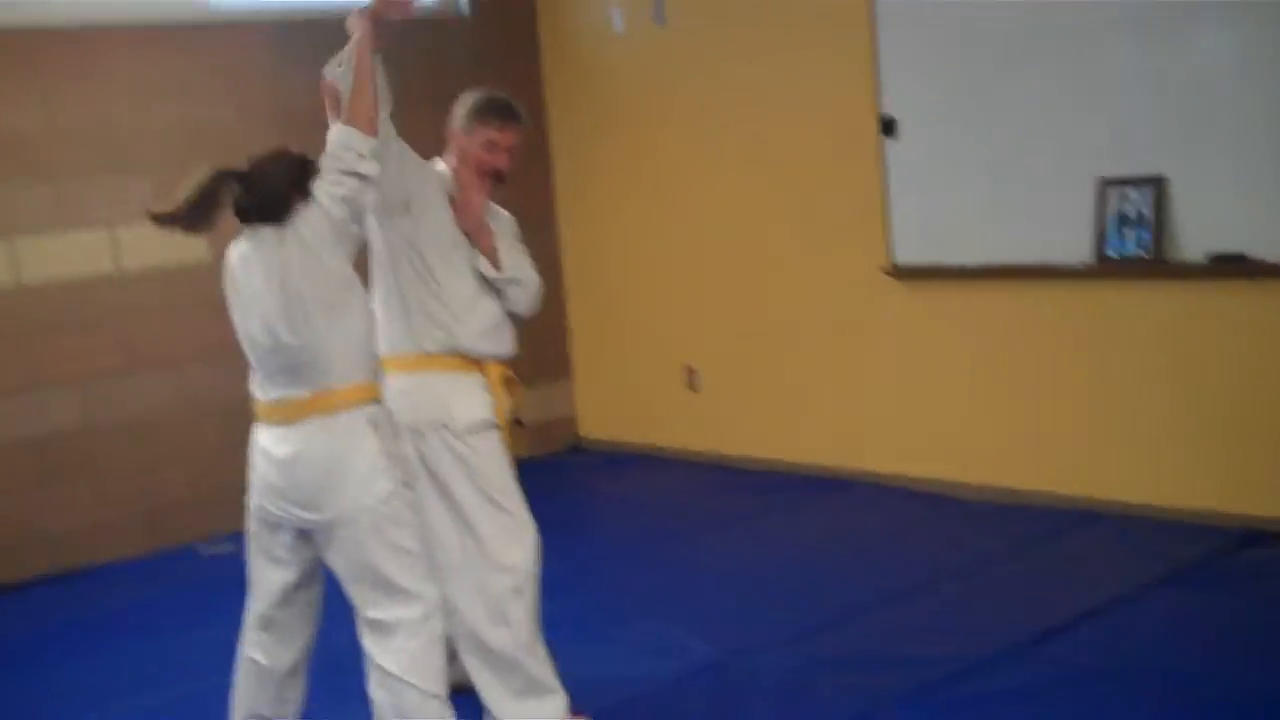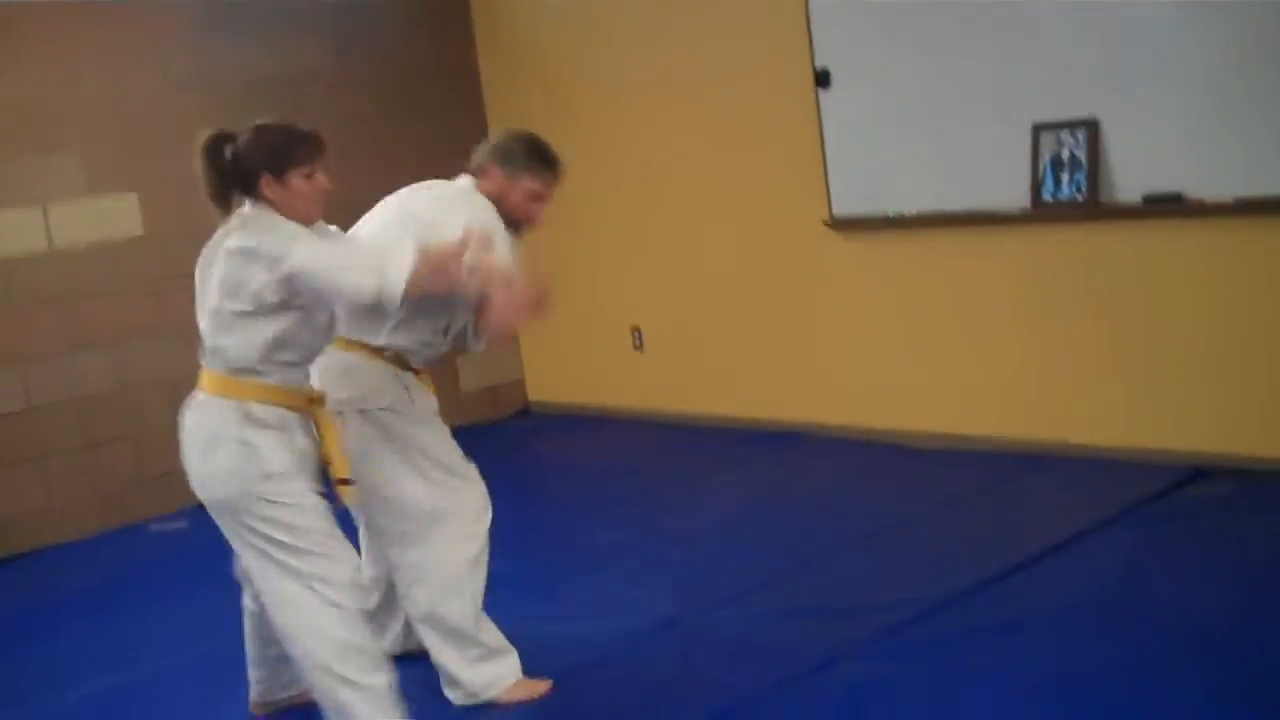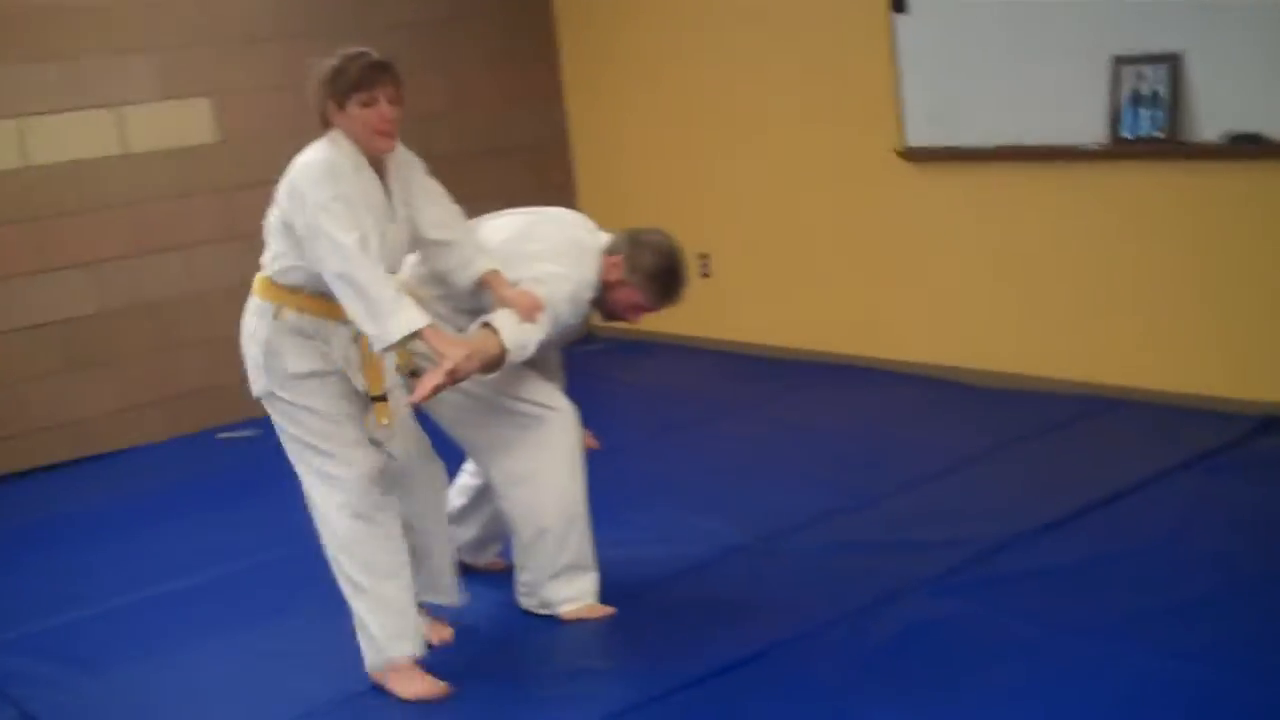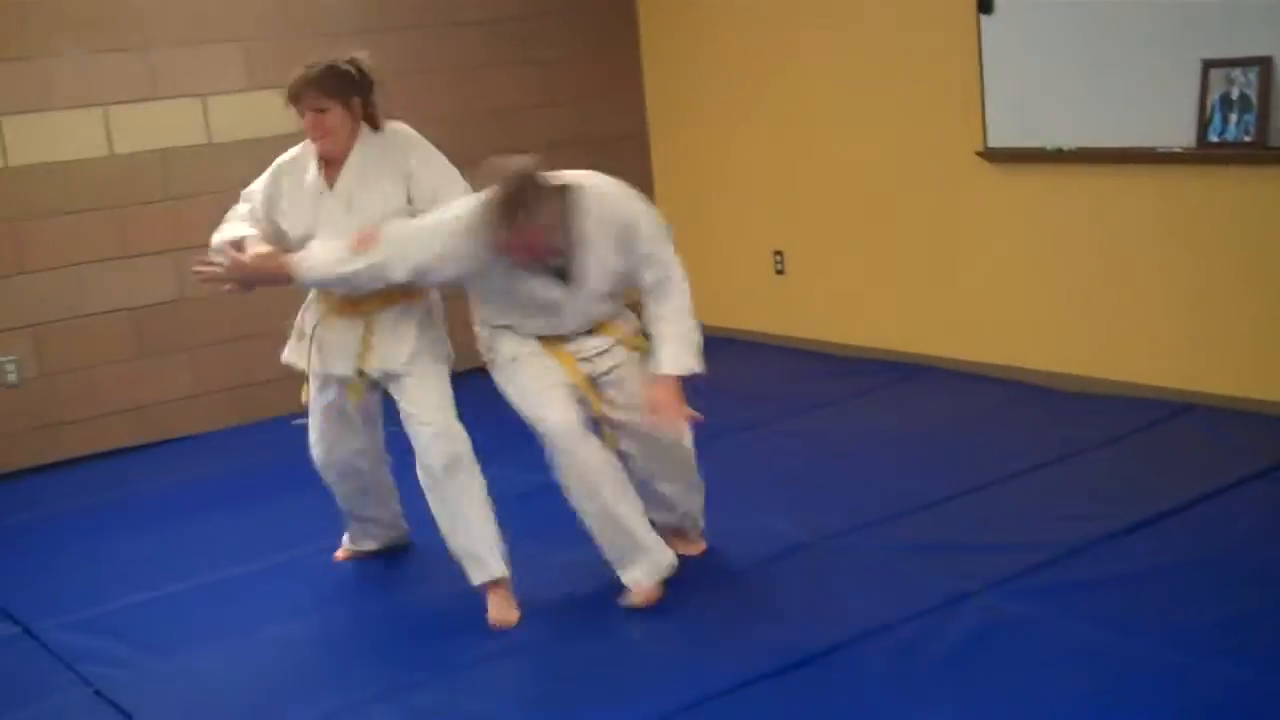
dt=0.5s
person 1, frame 1
left shoulder: (243, 259)
right shoulder: (312, 243)
right elbow: (354, 153)
right wrist: (362, 39)
left hip: (279, 455)
right hip: (344, 450)
left knee: (275, 619)
right knee: (403, 607)
person 1, frame 2
left shoulder: (253, 234)
right shoulder: (267, 243)
left elbow: (348, 257)
right elbow: (359, 268)
left wrist: (446, 256)
right wrist: (465, 273)
left hip: (227, 430)
right hip: (242, 436)
left knee: (273, 572)
right knee: (323, 580)
person 1, frame 3
left shoulder: (399, 162)
right shoulder: (321, 171)
left elbow: (445, 235)
right elbow: (354, 269)
left wrist: (502, 289)
right wrist: (434, 337)
left hip: (354, 337)
right hip: (293, 338)
left knee: (408, 465)
right knee: (353, 485)
left ankle: (416, 603)
right ankle: (390, 652)
person 1, frame 4
left shoulder: (399, 144)
right shoulder: (292, 168)
right elbow: (244, 219)
right wrist: (250, 247)
left hip: (403, 319)
right hip: (335, 322)
left knee: (438, 439)
right knee: (338, 450)
left ankle: (490, 576)
right ankle: (377, 529)
person 2, frame 1
left shoulder: (497, 221)
right shoulder: (409, 186)
left elbow: (525, 296)
right elbow: (353, 92)
left wrist: (478, 230)
left hip: (469, 397)
right hip: (431, 399)
left knee: (447, 543)
right knee: (498, 547)
person 2, frame 2
left shoulder: (431, 205)
right shoulder: (470, 214)
left elbow: (455, 318)
left wrist: (484, 314)
right wrist: (501, 307)
left hip: (344, 369)
right hip: (362, 378)
left knee: (396, 519)
right knee: (452, 508)
left ankle: (385, 632)
right ankle: (479, 675)
person 2, frame 3
left shoulder: (586, 244)
right shoulder: (567, 277)
left elbow: (538, 334)
right elbow: (519, 325)
left wrist: (550, 402)
left hip: (444, 317)
left knee: (517, 434)
right knee: (546, 430)
left ankle: (462, 541)
right ankle: (556, 589)
person 2, frame 4
left shoulder: (618, 209)
right shoulder: (470, 230)
left elbow: (666, 287)
right elbow: (368, 253)
left wrist: (667, 375)
right wrist: (255, 268)
left hip: (602, 332)
right hip: (520, 341)
left knee: (658, 431)
right knee: (564, 431)
left ankle: (675, 522)
right ankle: (642, 563)
